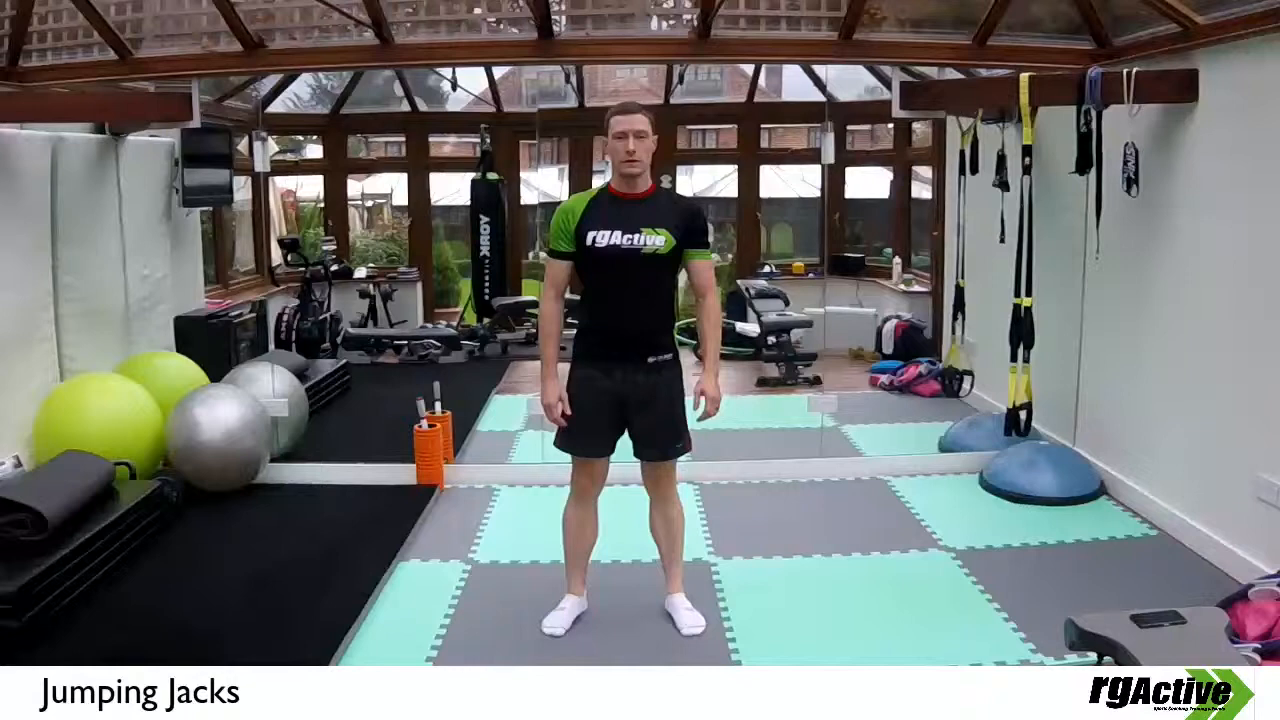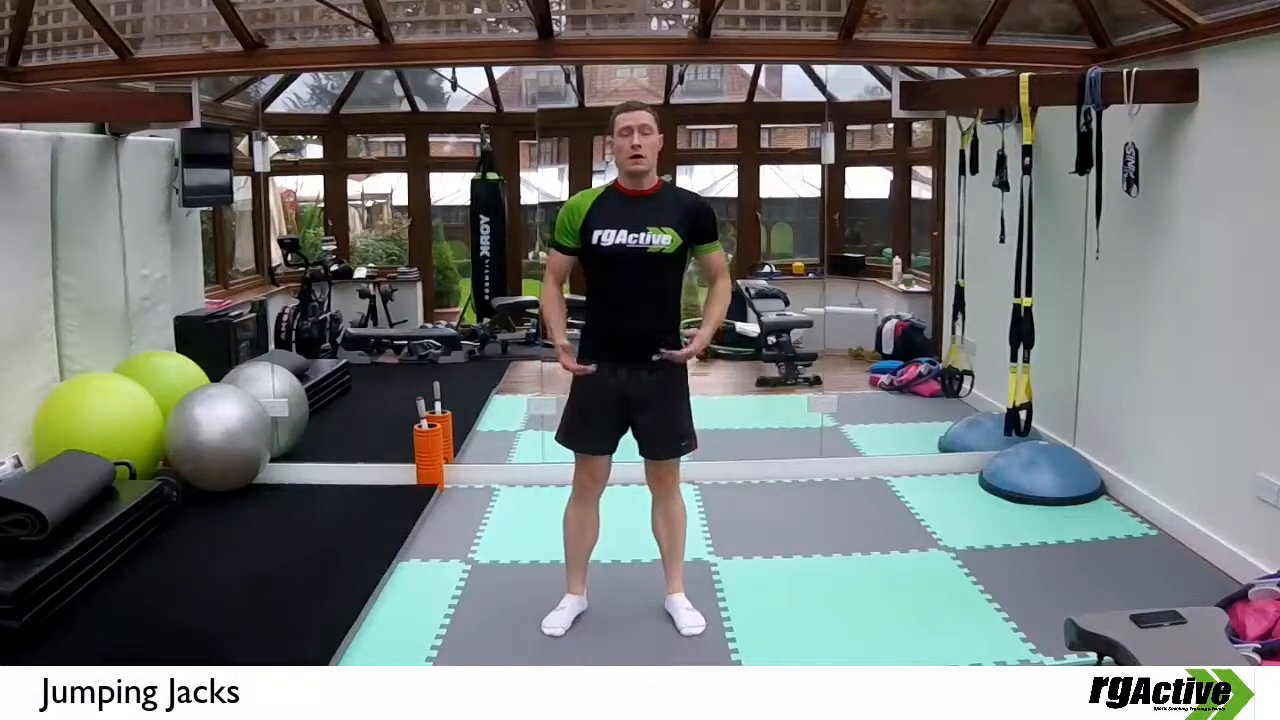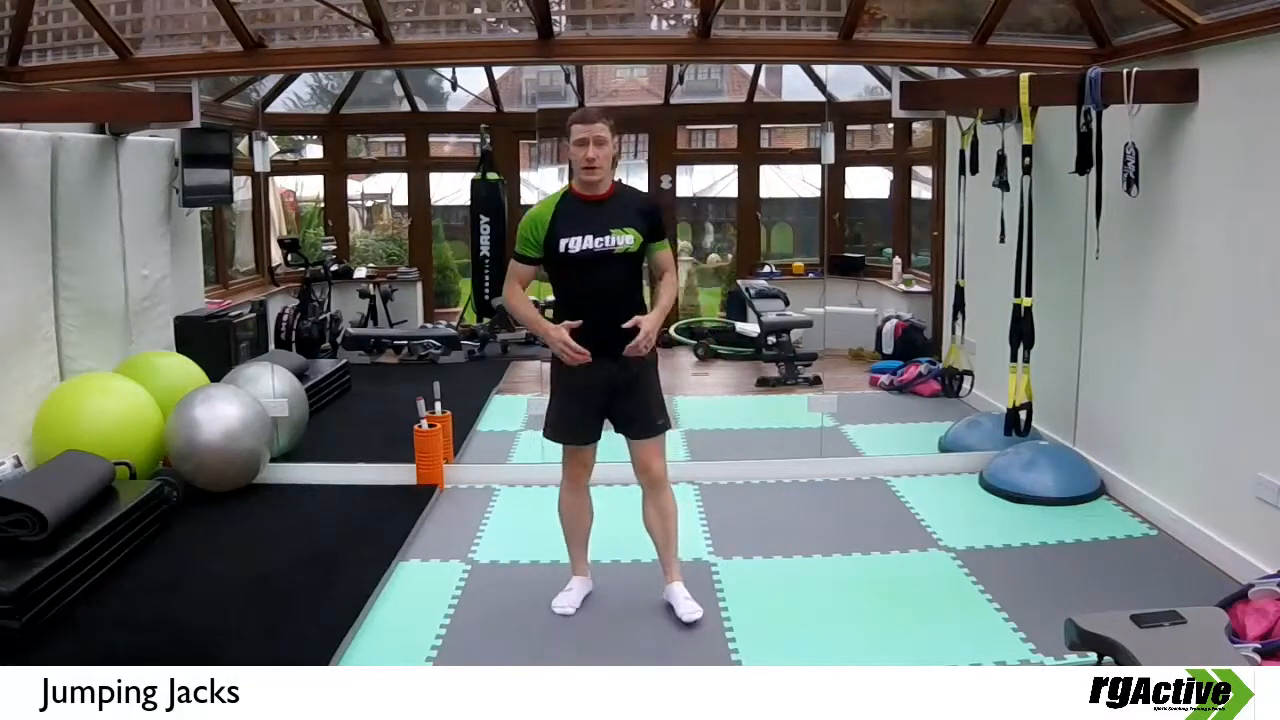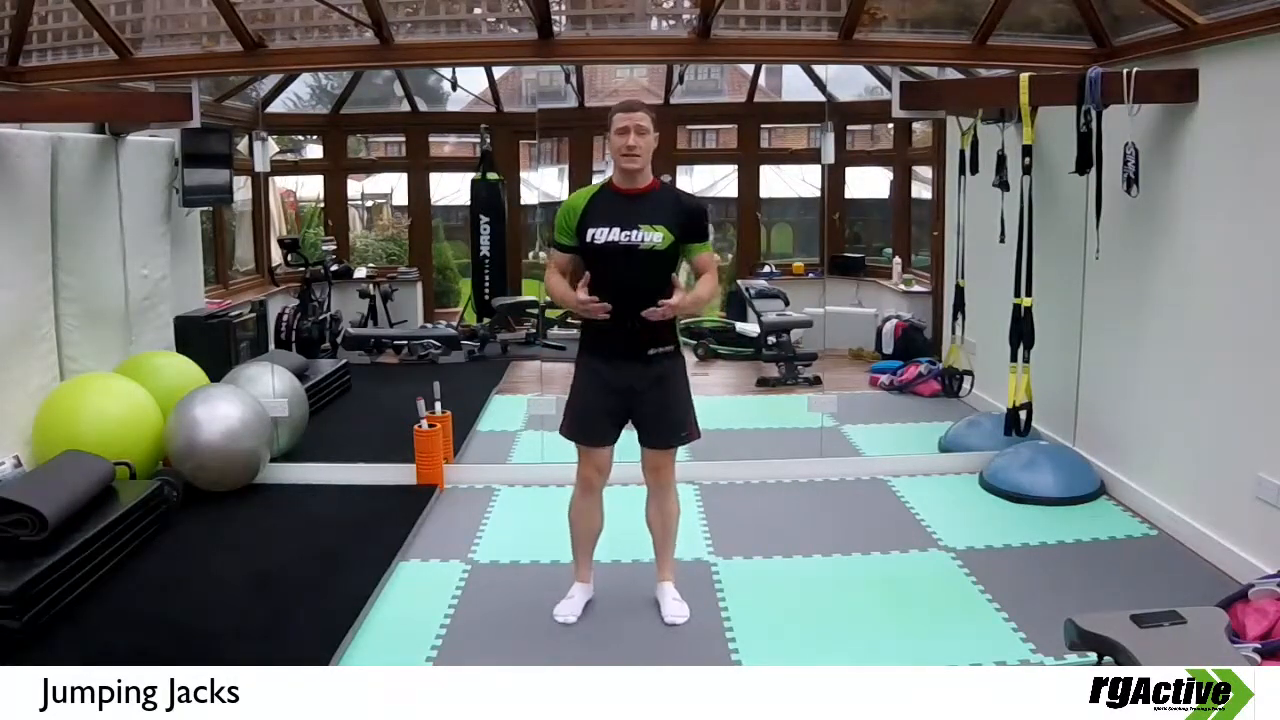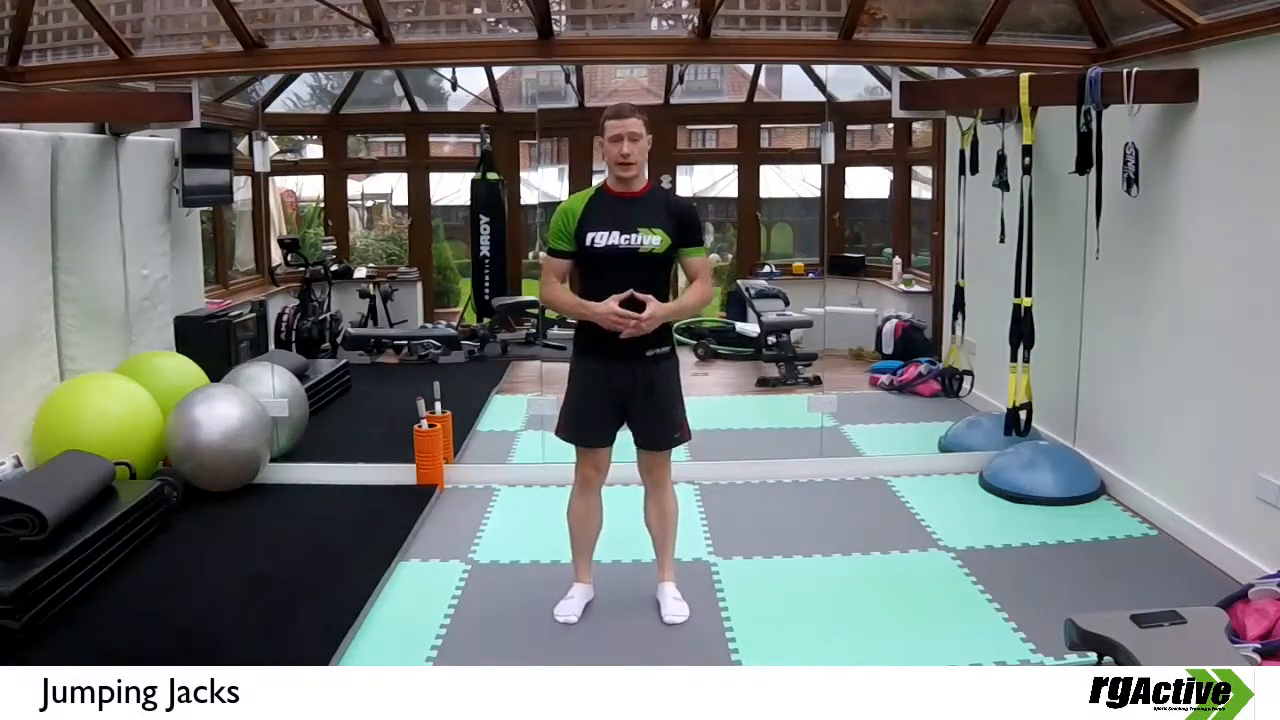
dt=1s
person 1, frame 1
left shoulder: (683, 212)
right shoulder: (576, 211)
left elbow: (706, 294)
right elbow: (553, 296)
left wrist: (710, 370)
right wrist: (549, 375)
left hip: (658, 371)
right hip: (591, 371)
left knee: (663, 485)
right knee: (584, 485)
left ankle: (675, 593)
right ankle: (575, 594)
person 1, frame 2
left shoulder: (690, 208)
right shoulder: (583, 207)
left elbow: (720, 278)
right elbow: (553, 278)
left wrist: (705, 333)
right wrist: (559, 336)
left hip: (662, 369)
right hip: (597, 369)
left knee: (665, 483)
right knee: (586, 484)
left ankle: (675, 592)
right ankle: (574, 593)
person 1, frame 3
left shoulder: (643, 208)
right shoulder: (544, 217)
left elbow: (667, 273)
right elbow: (514, 289)
left wrist: (656, 317)
right wrist: (546, 332)
left hip: (634, 360)
right hip: (575, 364)
left knee: (654, 473)
right knee: (575, 472)
left ankle: (673, 582)
right ankle: (579, 575)
person 1, frame 4
left shoulder: (683, 207)
right shoulder: (580, 205)
left elbow: (710, 275)
right elbow: (554, 271)
left wrist: (685, 300)
right wrist: (573, 297)
left hip: (659, 361)
right hip: (598, 361)
left knee: (661, 475)
right knee: (590, 475)
left ankle: (665, 581)
right ankle: (582, 581)
person 1, frame 5
left shoulder: (677, 210)
right shoulder: (575, 210)
left elbow: (703, 286)
right elbow: (550, 288)
left wrist: (665, 310)
right wrist: (594, 310)
left hip: (655, 362)
right hip: (594, 362)
left knee: (657, 474)
right knee: (588, 474)
left ankle: (666, 581)
right ankle: (582, 581)
